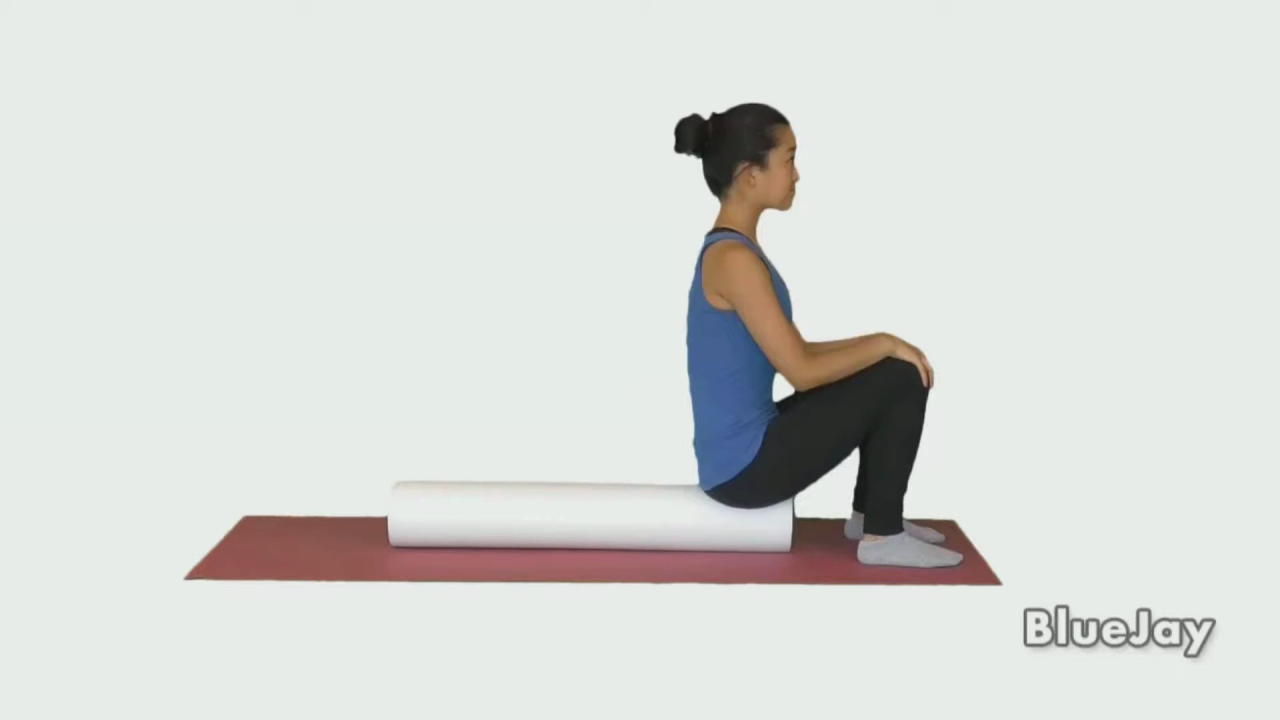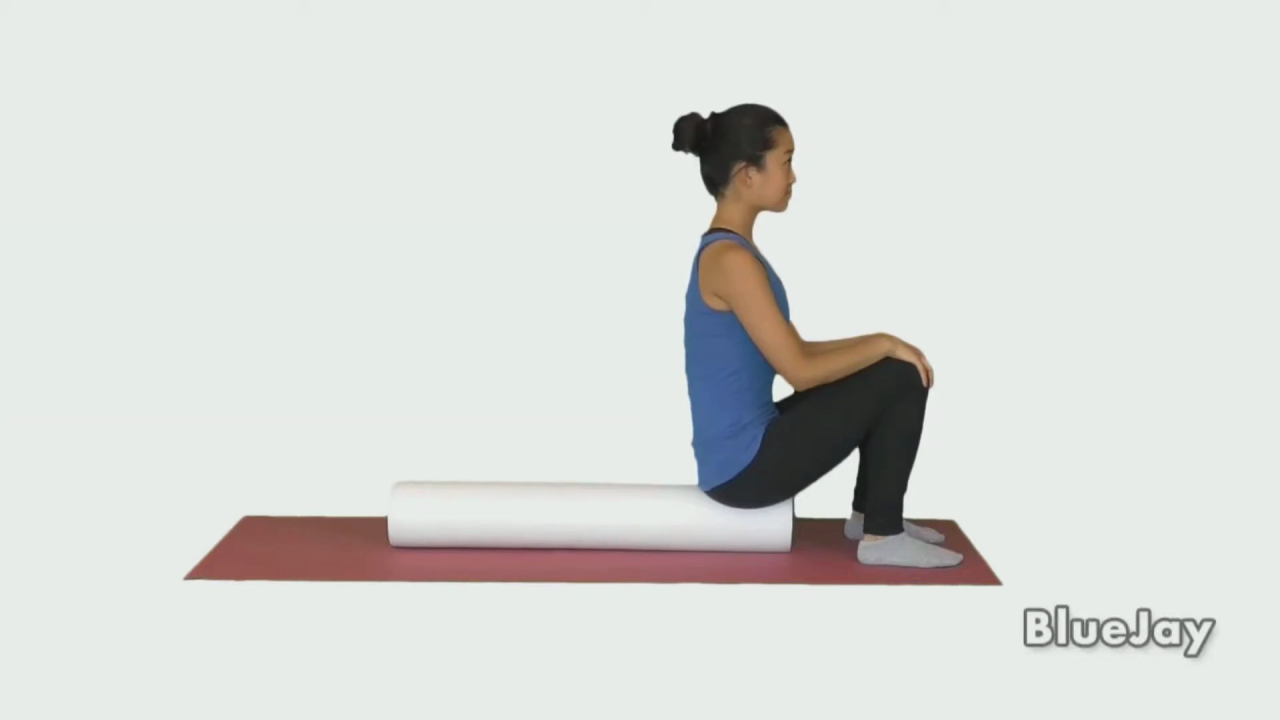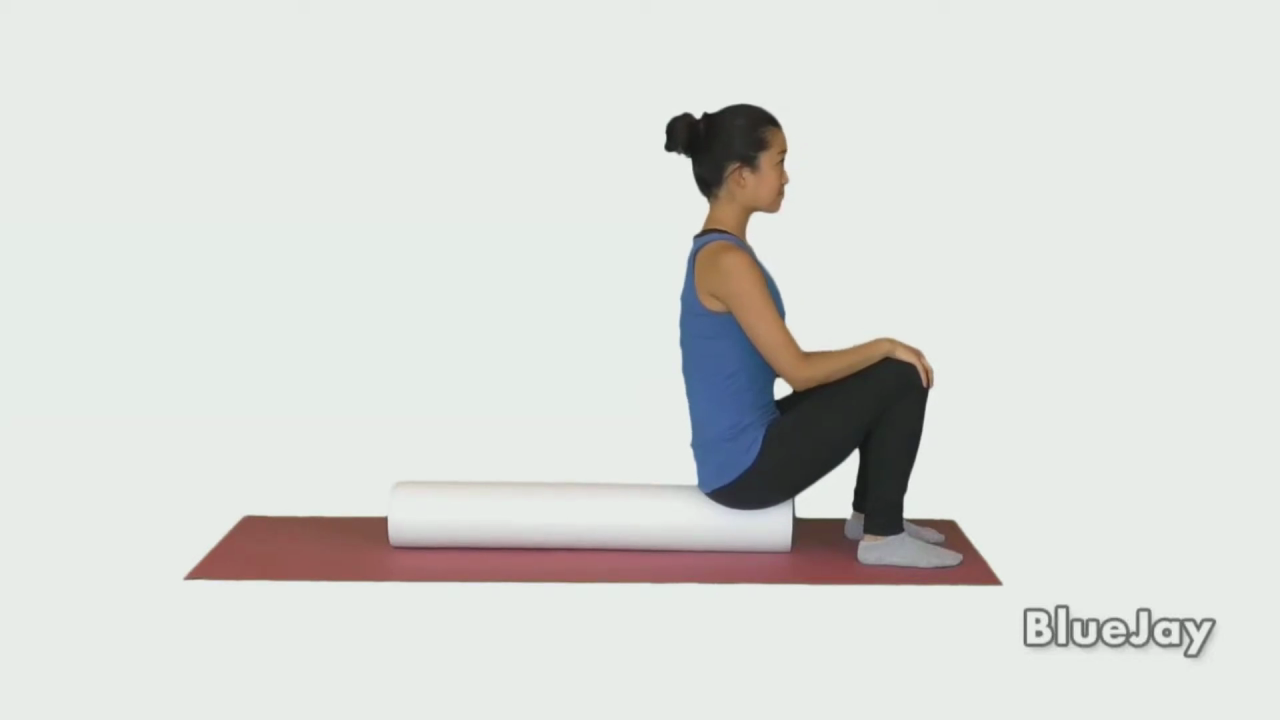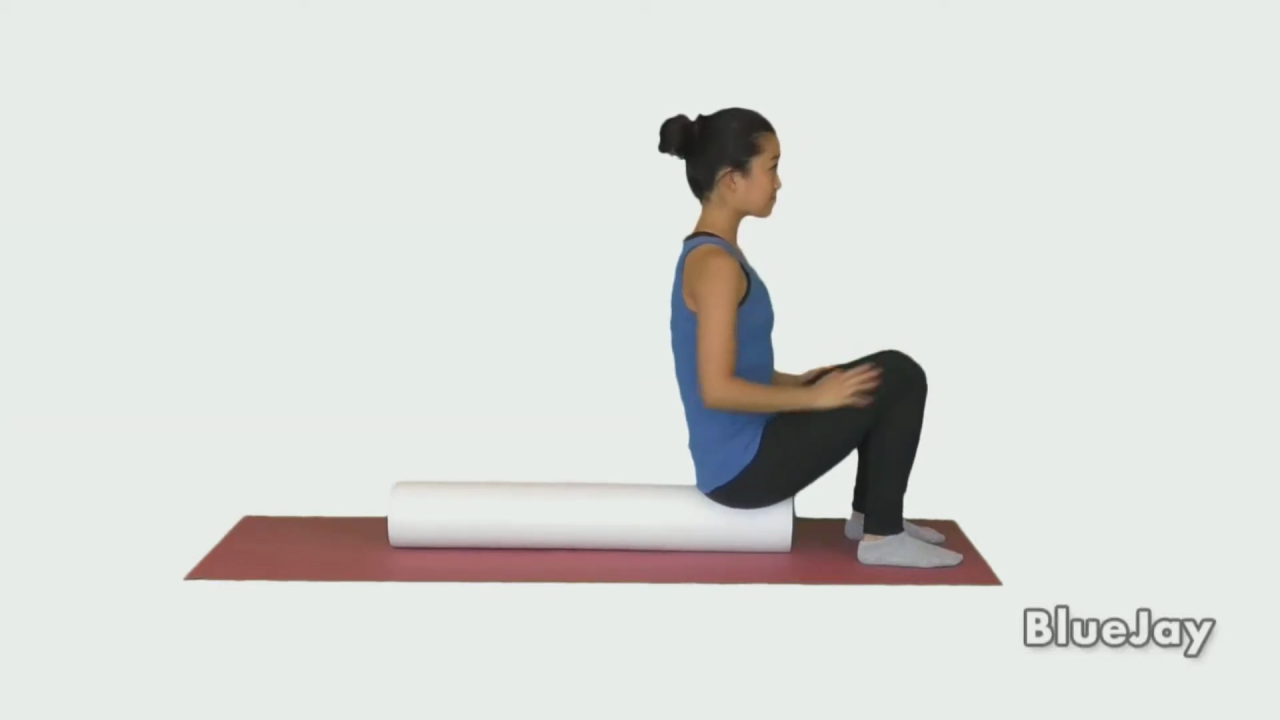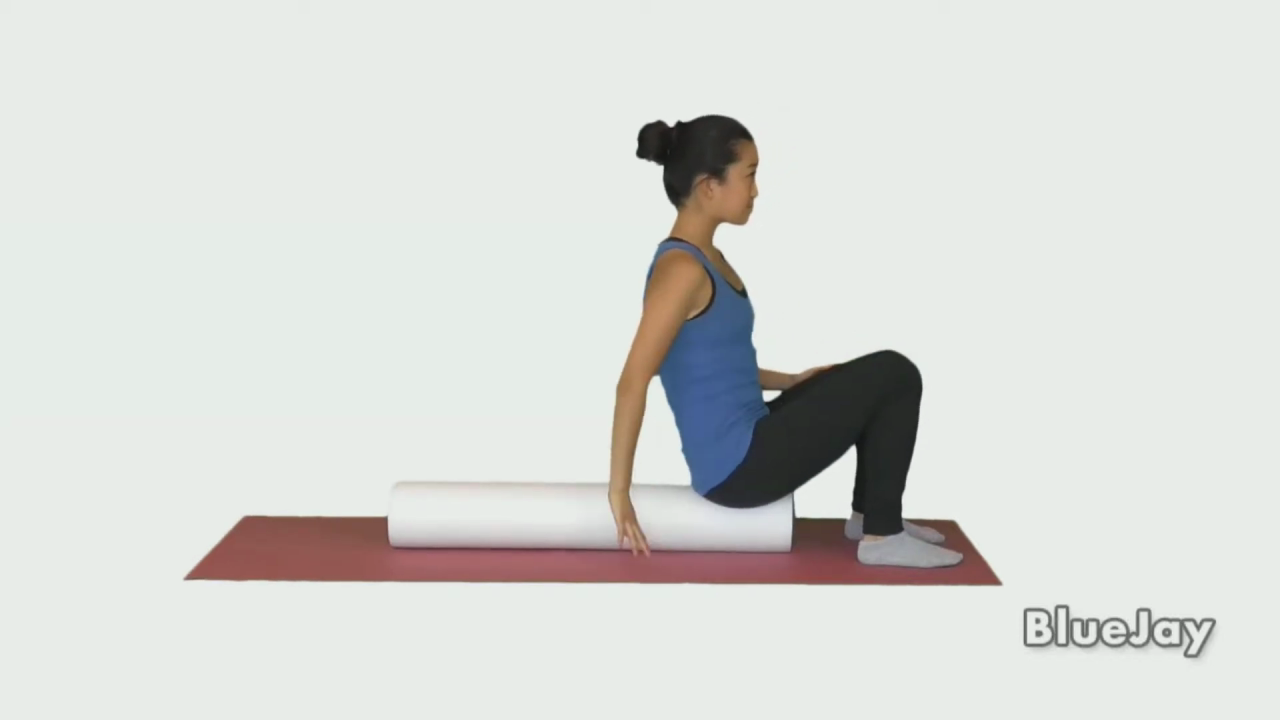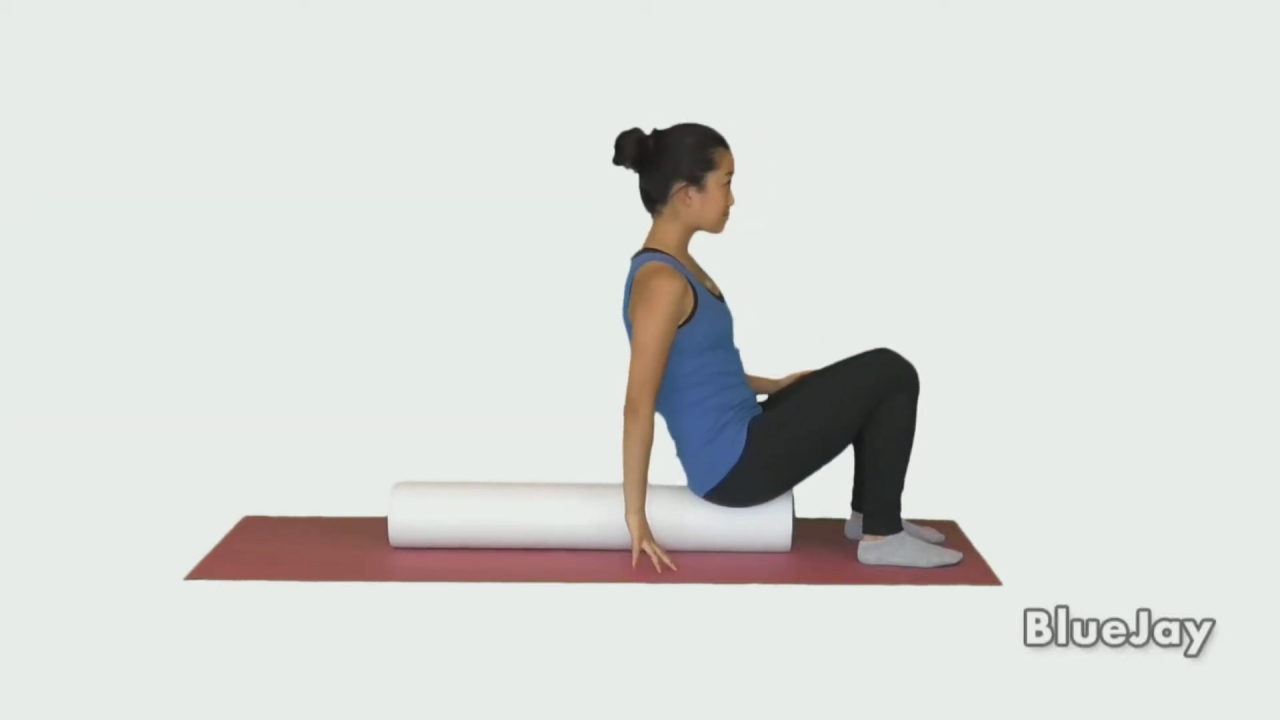
dt=0.7s
person 1, frame 1
left shoulder: (733, 248)
right shoulder: (734, 259)
left elbow: (795, 352)
right elbow: (801, 371)
left wrist: (877, 346)
right wrist: (883, 344)
left hip: (747, 447)
right hip: (745, 465)
left knee: (891, 372)
right knee: (903, 380)
left ankle: (870, 514)
right ankle: (882, 537)
person 1, frame 2
left shoulder: (729, 248)
right shoulder: (730, 259)
left elbow: (793, 350)
right elbow: (800, 371)
left wrist: (876, 345)
right wrist: (883, 344)
left hip: (744, 448)
right hip: (744, 465)
left knee: (889, 371)
right knee: (903, 379)
left ankle: (870, 513)
right ankle: (882, 537)
person 1, frame 3
left shoulder: (719, 249)
right shoulder: (727, 260)
left elbow: (775, 361)
right elbow: (797, 371)
left wrist: (873, 352)
right wrist: (882, 347)
left hip: (743, 449)
right hip: (745, 467)
left knee: (887, 375)
right knee: (903, 379)
left ankle: (869, 513)
right ankle: (882, 537)
person 1, frame 4
left shoulder: (712, 251)
right shoulder: (715, 264)
right elbow: (716, 389)
left wrist: (802, 384)
right wrist: (811, 398)
left hip: (744, 451)
right hip: (743, 466)
left knee: (881, 377)
right knee: (901, 378)
left ankle: (869, 514)
right ankle: (882, 536)
person 1, frame 5
left shoulder: (706, 257)
right shoulder: (682, 270)
right elbow: (632, 382)
left wrist: (791, 381)
right wrist: (620, 491)
left hip: (746, 442)
right hip: (738, 466)
left knee: (884, 376)
right knee: (895, 375)
left ankle: (869, 514)
right ankle: (882, 538)
person 1, frame 6
left shoulder: (673, 264)
right shoulder: (661, 281)
right elbow: (638, 405)
left wrist: (773, 385)
right wrist: (635, 515)
left hip: (738, 441)
right hip: (735, 465)
left knee: (878, 374)
right knee: (892, 375)
left ankle: (869, 514)
right ankle: (882, 536)
